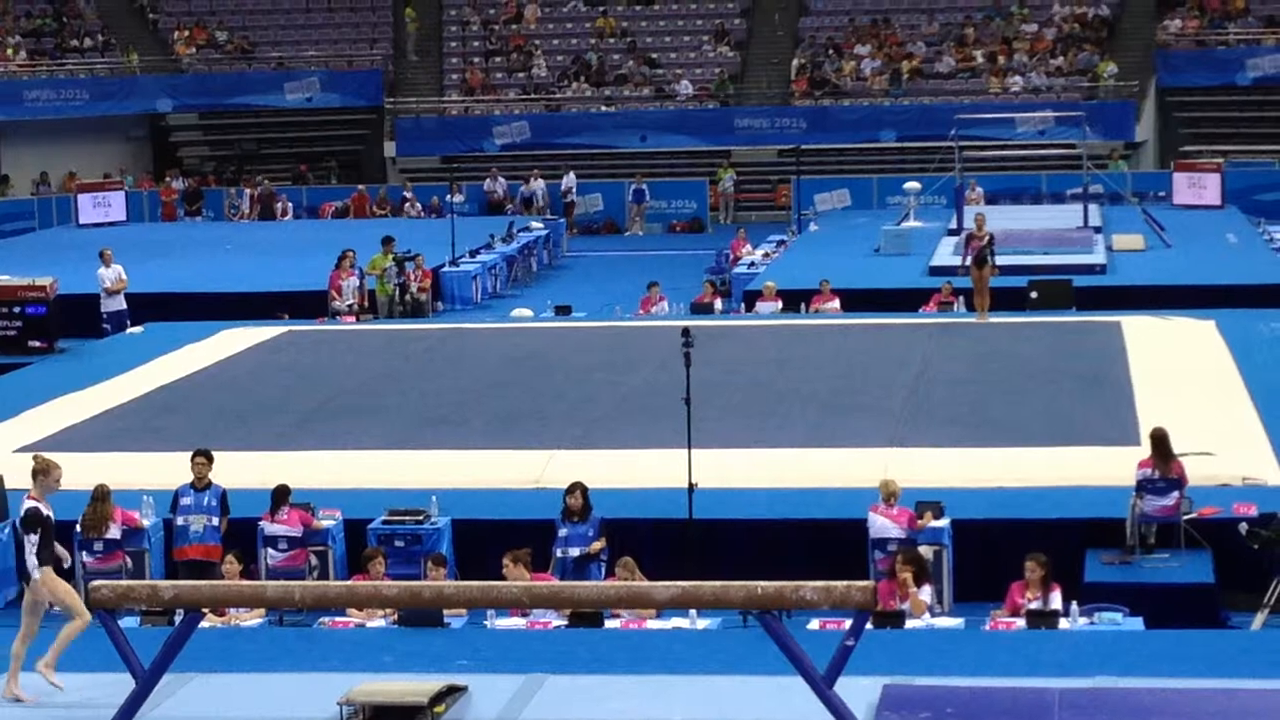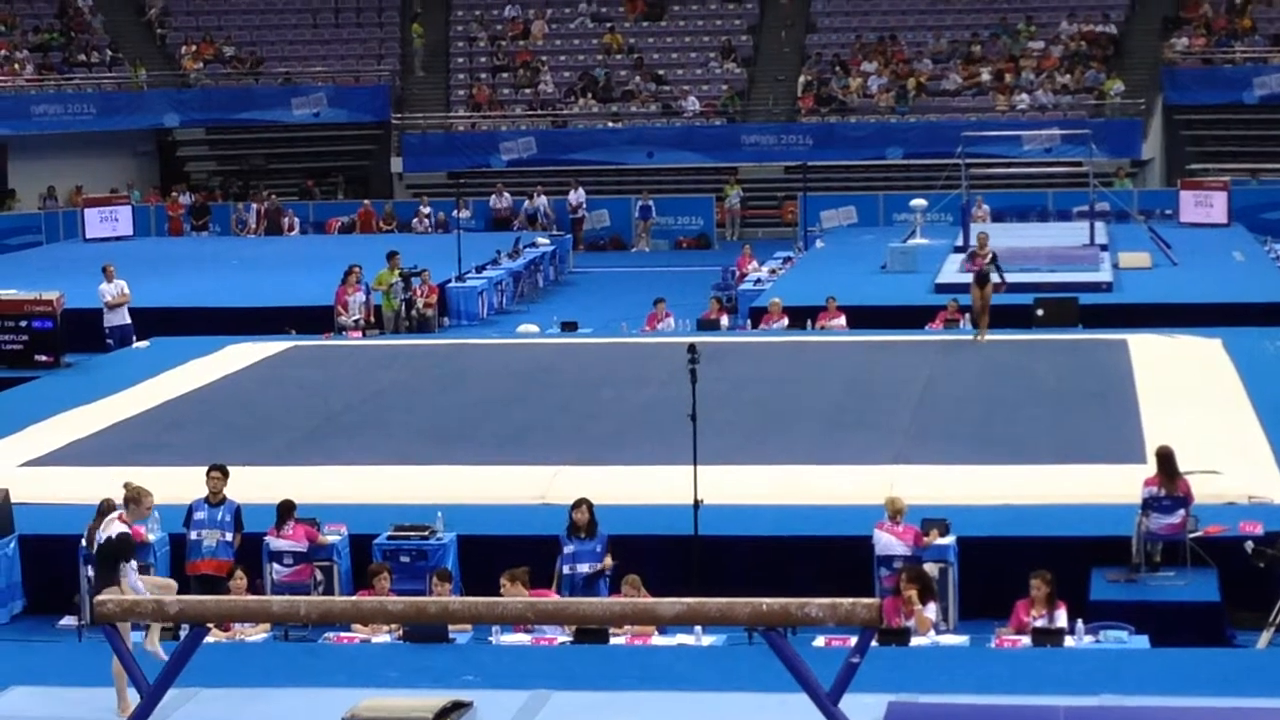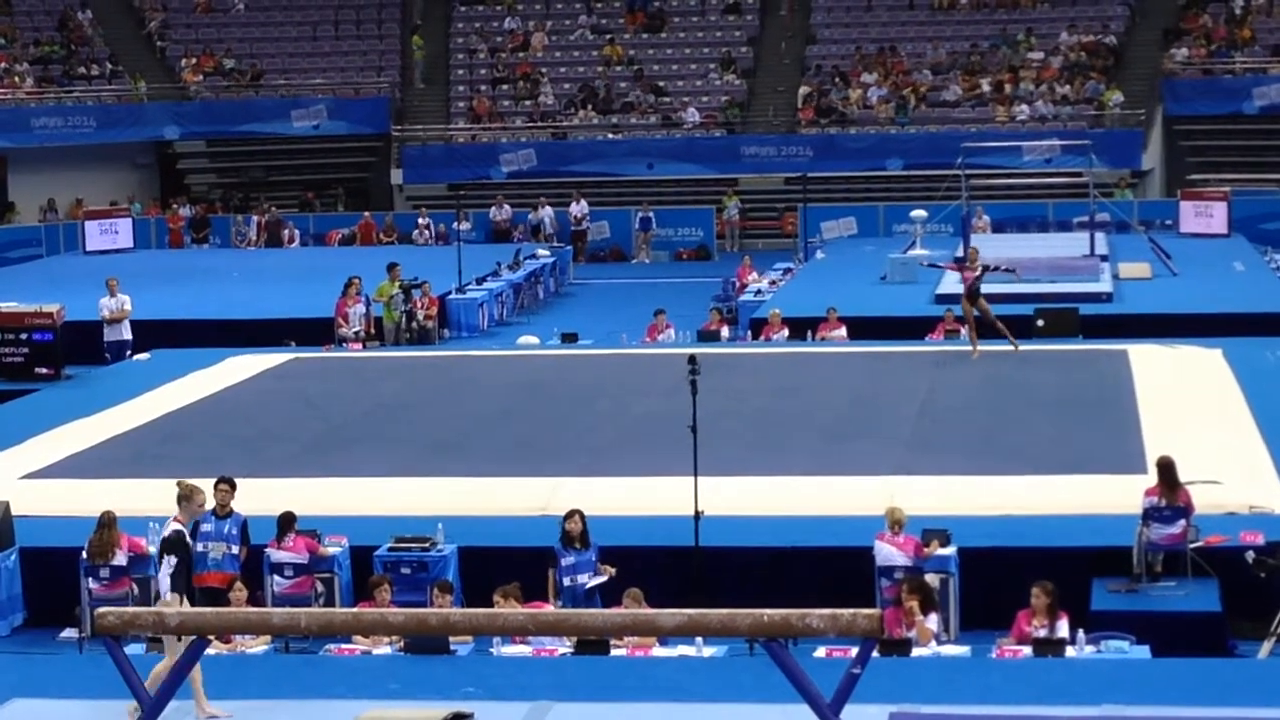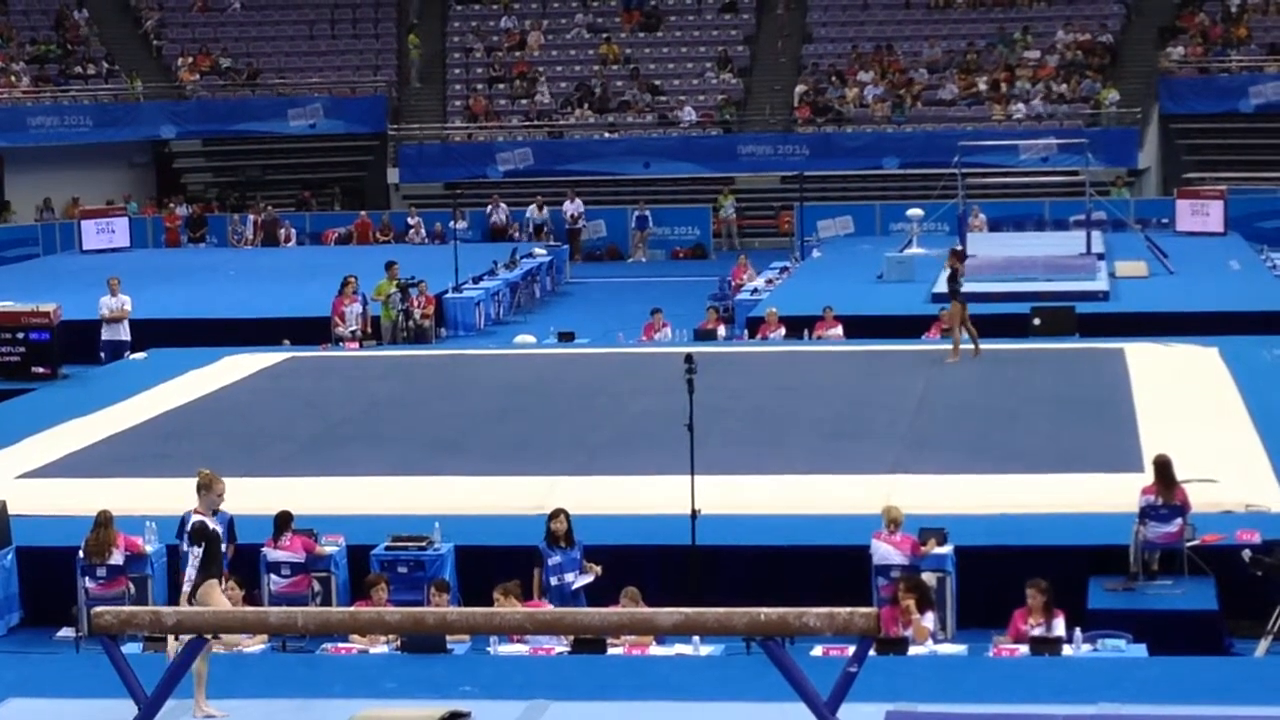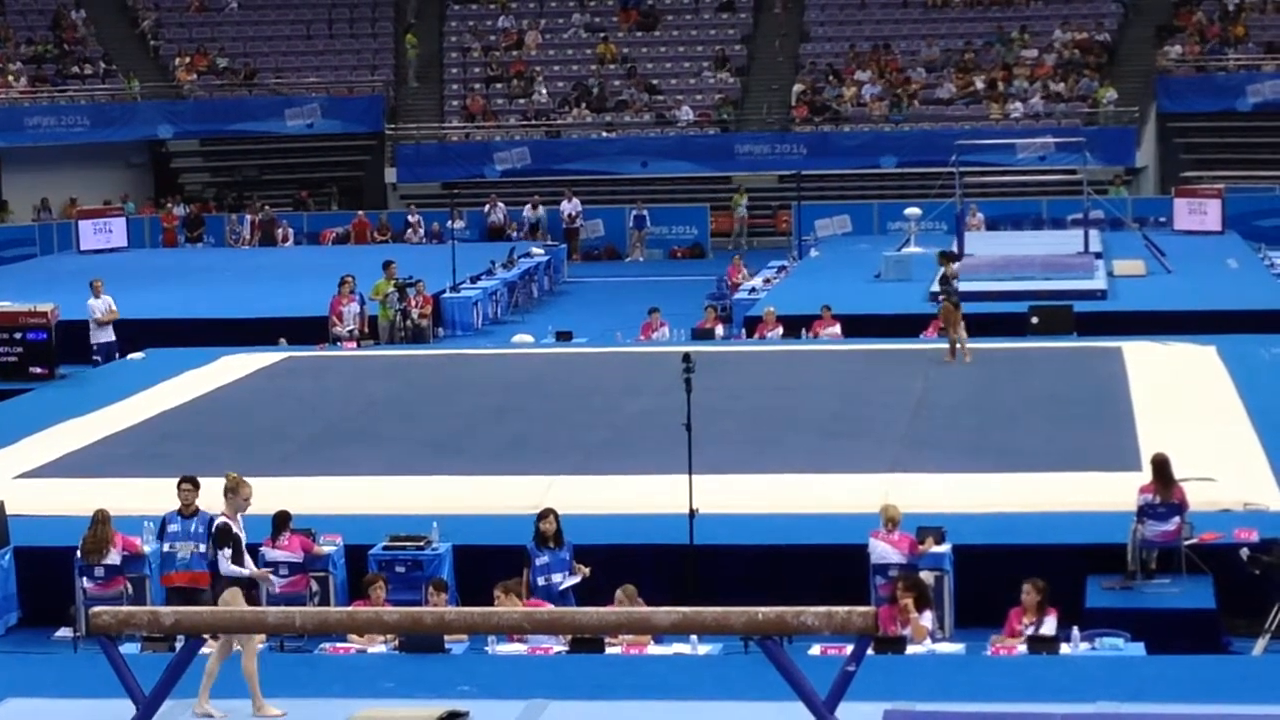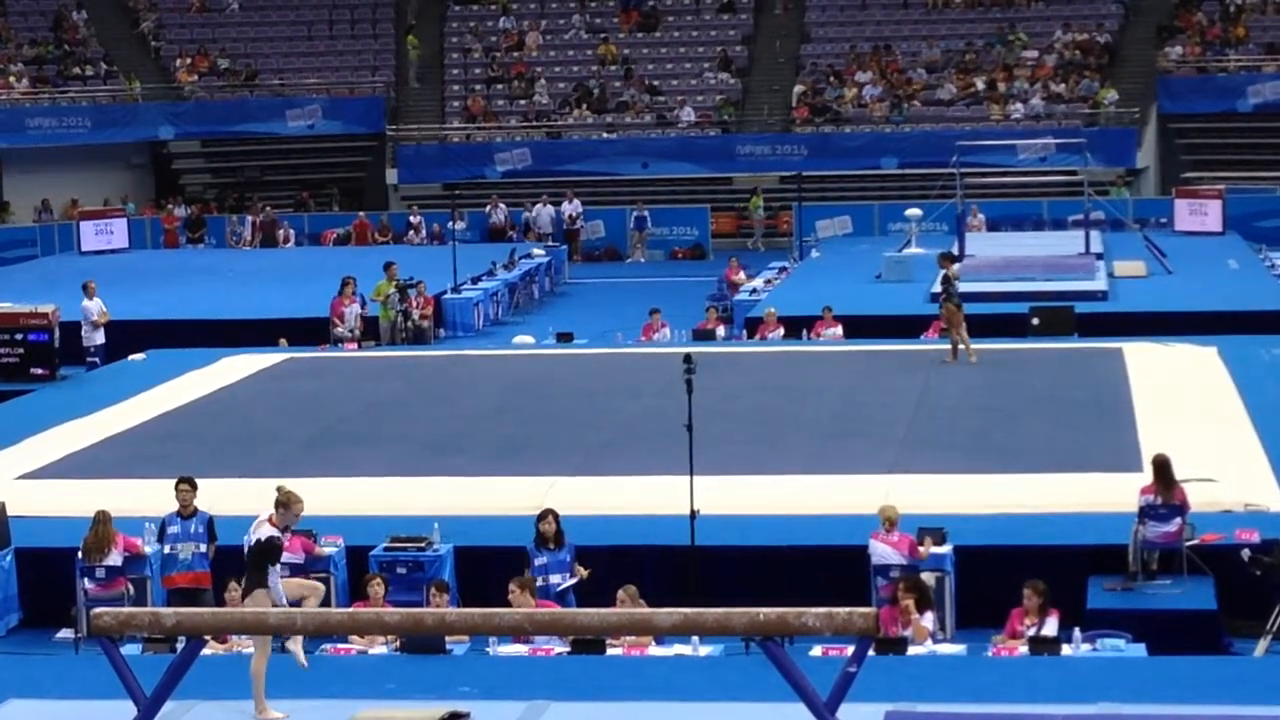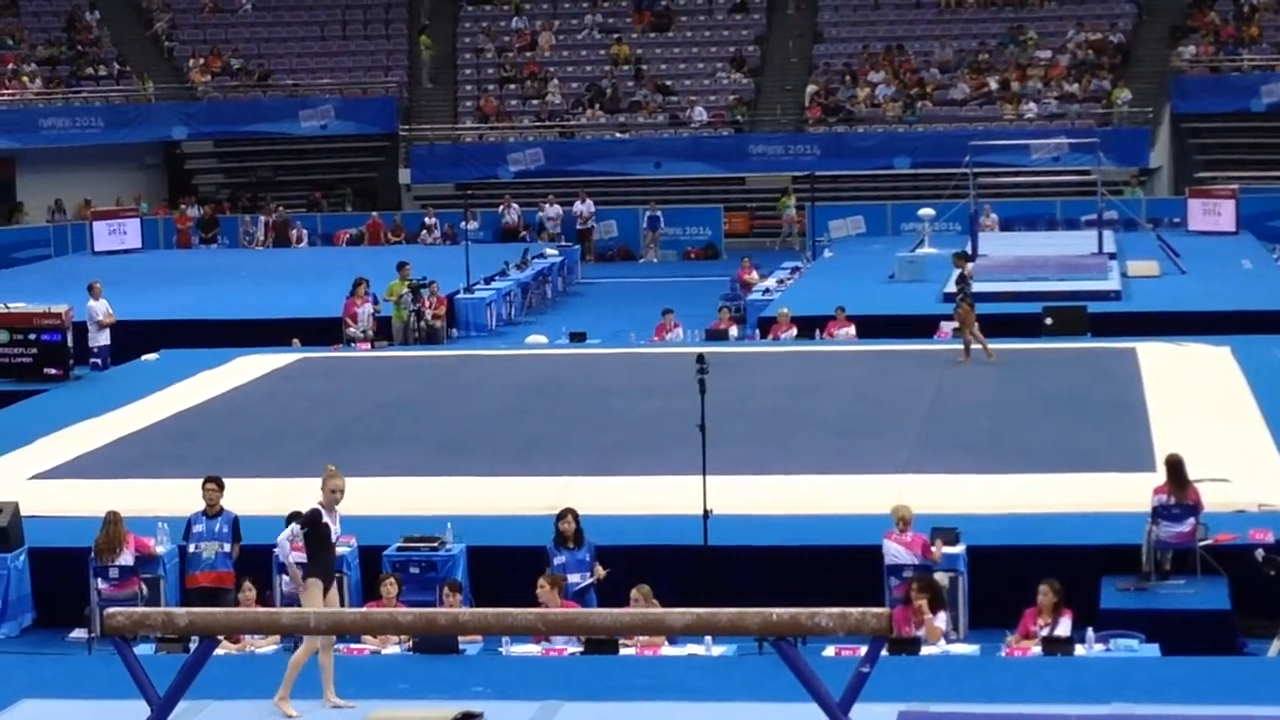
dt=0.7s
person 1, frame 1
left shoulder: (40, 501)
right shoulder: (33, 511)
right elbow: (30, 552)
left wrist: (56, 548)
right wrist: (38, 587)
left hip: (41, 572)
right hip: (41, 574)
left knee: (28, 631)
right knee: (82, 617)
left ankle: (11, 686)
right ankle: (46, 663)
person 1, frame 2
left shoulder: (113, 518)
right shoulder: (124, 536)
left elbow: (98, 541)
right elbow: (133, 580)
left knee: (170, 586)
left ankle: (152, 639)
person 1, frame 3
left shoulder: (175, 525)
right shoulder: (178, 535)
left elbow: (167, 569)
right elbow: (165, 573)
right wrist: (168, 606)
left hip: (177, 595)
right hip: (170, 597)
right knee: (173, 658)
person 1, frame 4
left shoulder: (210, 517)
right shoulder: (199, 525)
right elbow: (192, 565)
right wrist: (184, 600)
left hip: (212, 584)
right hip: (206, 586)
left knee: (207, 645)
person 1, frame 5
left shoulder: (238, 520)
right shoulder: (222, 527)
right elbow: (225, 568)
left wrist: (256, 573)
right wrist: (254, 575)
left hip: (236, 591)
right hip: (229, 593)
left knee: (224, 648)
right knee: (250, 647)
person 1, frame 6
left shoulder: (263, 520)
right shoulder: (273, 540)
left elbow: (246, 543)
right elbow: (273, 580)
left wrist: (251, 571)
left hip: (260, 584)
right hip: (258, 592)
right knee: (263, 650)
left ankle: (295, 640)
person 1, frame 7
left shoulder: (336, 516)
right shoulder: (314, 514)
right elbow: (283, 539)
right wrist: (292, 569)
left hip: (329, 581)
right hip: (312, 581)
left knee: (329, 641)
right knee: (312, 643)
left ankle: (329, 695)
right ankle: (282, 696)
